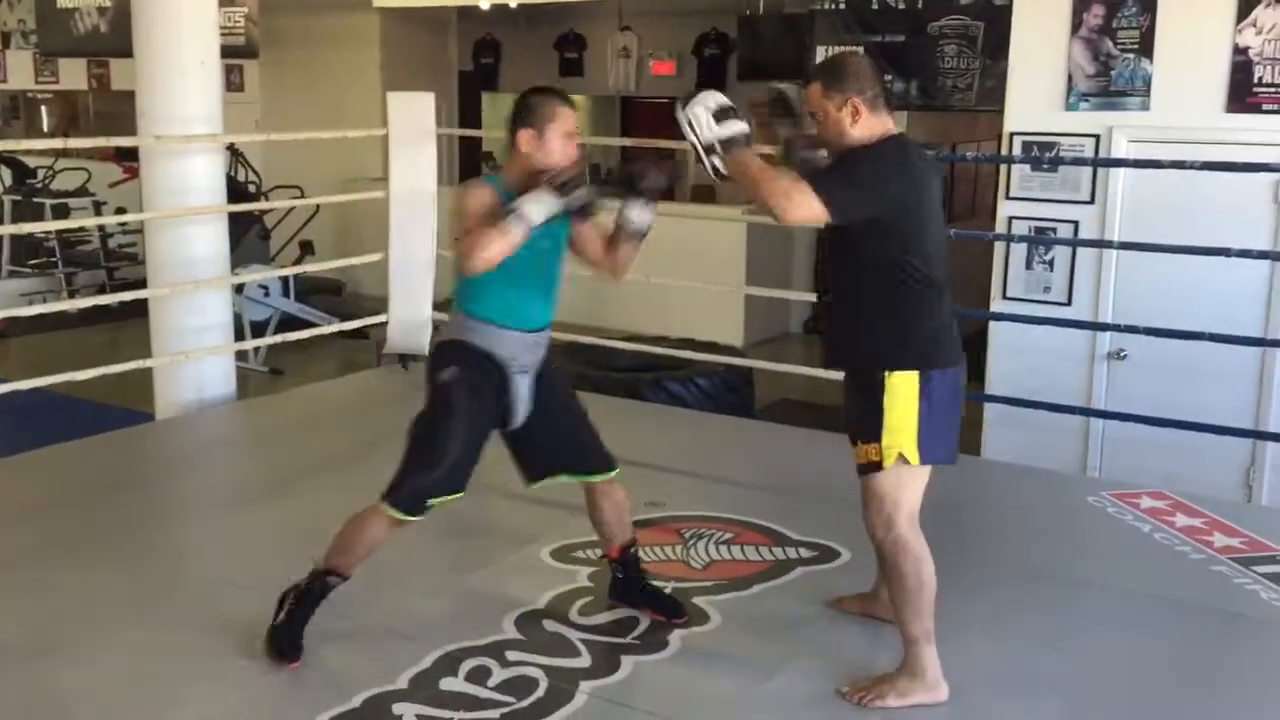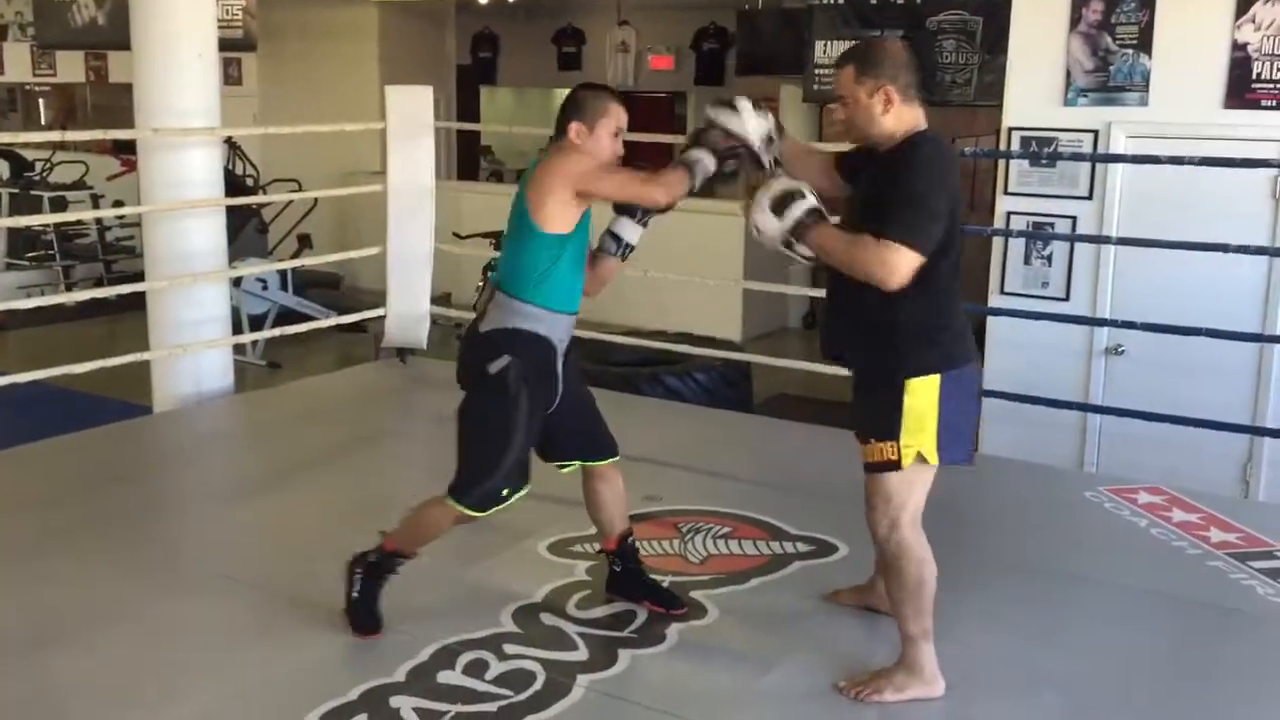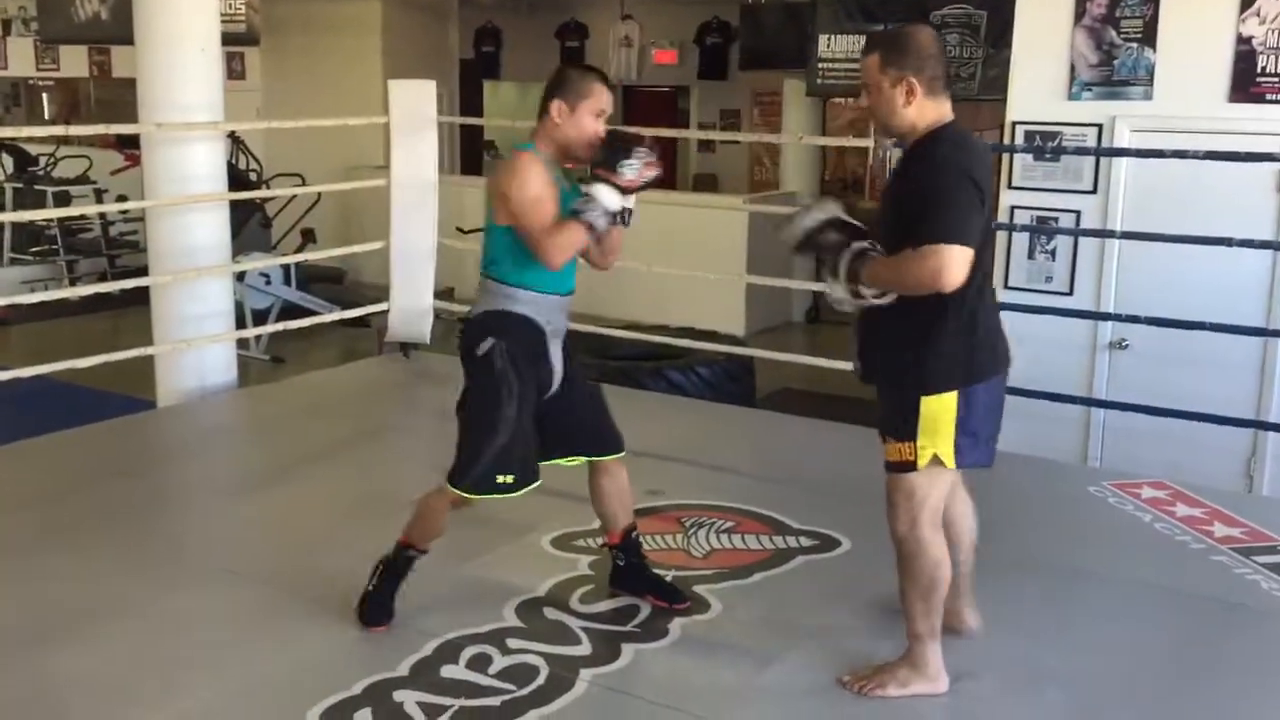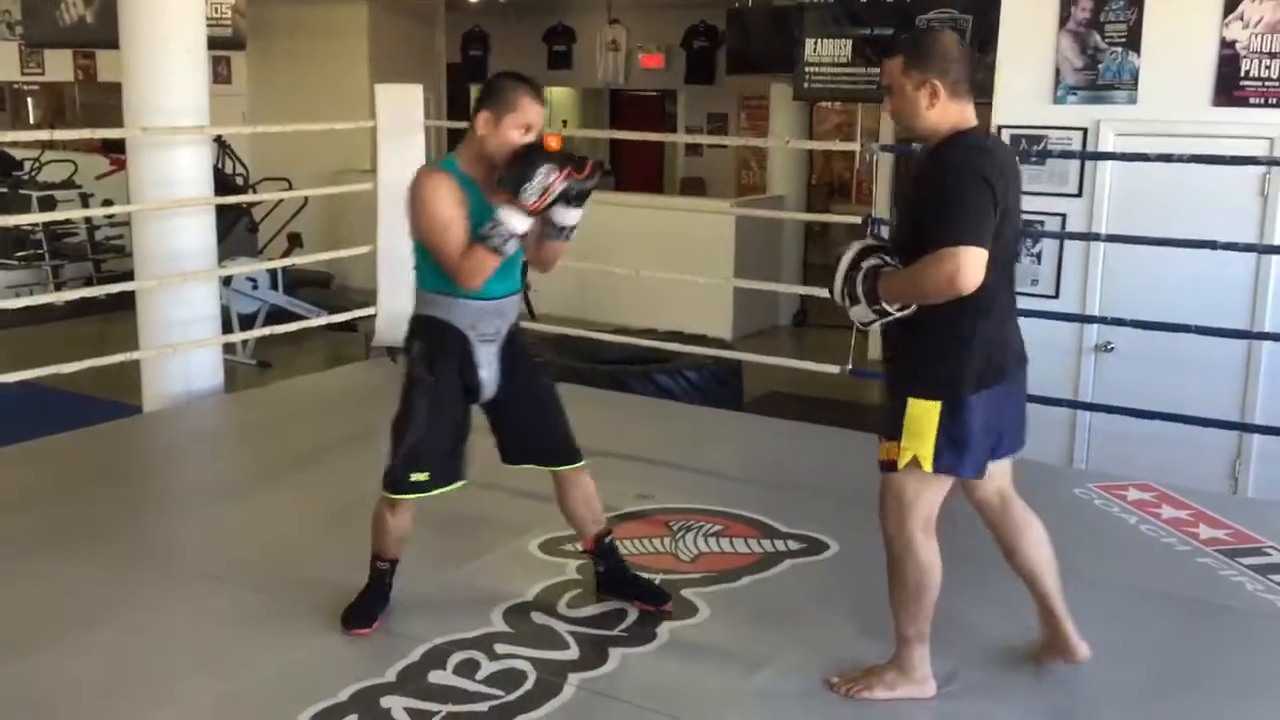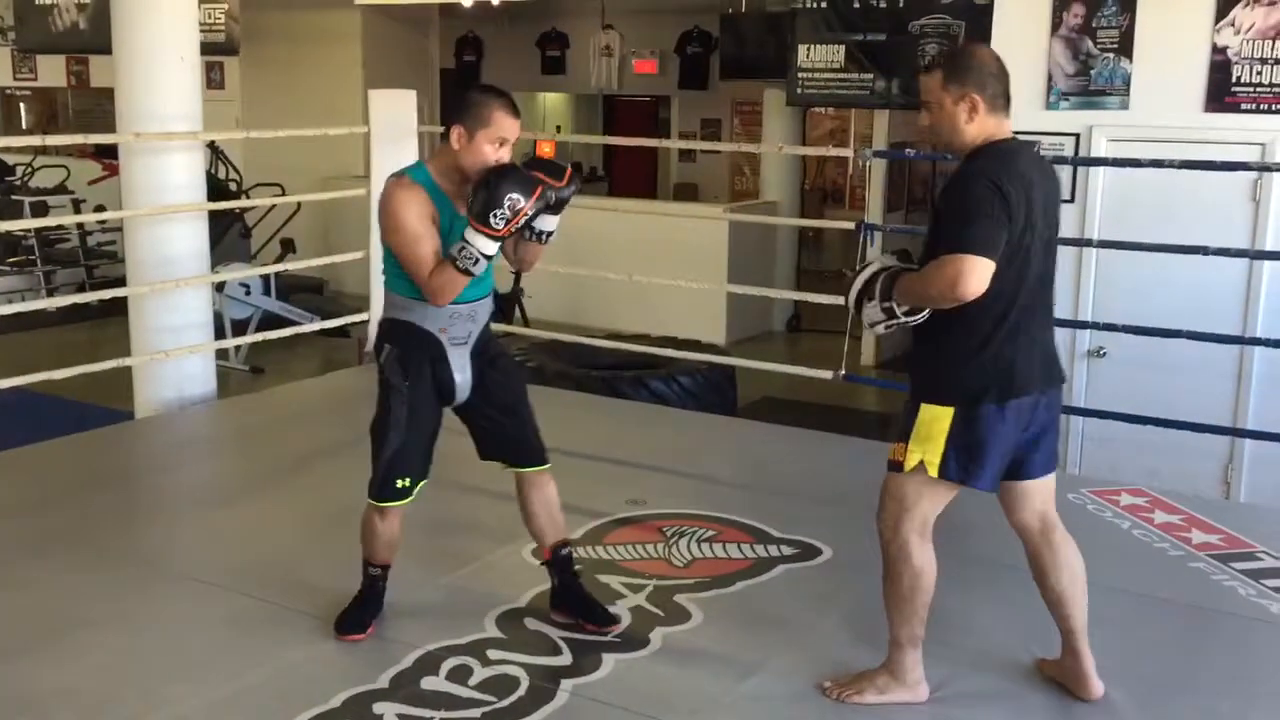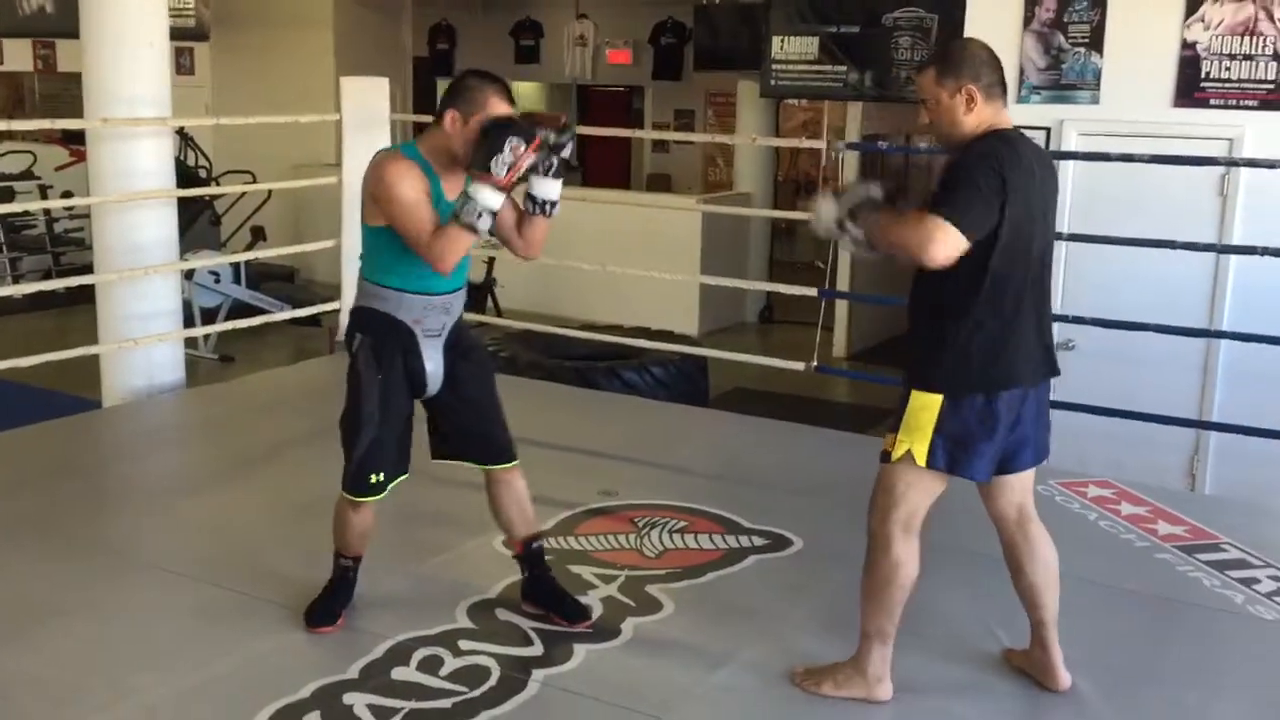
dt=0.2s
person 1, frame 1
left shoulder: (883, 166)
right shoulder: (899, 160)
left elbow: (792, 204)
right elbow: (823, 194)
left wrist: (725, 145)
right wrist: (793, 144)
left hip: (904, 366)
right hip: (912, 356)
left knee: (891, 517)
right knee: (892, 495)
left ankle: (923, 670)
right ankle: (891, 595)
person 1, frame 2
left shoulder: (925, 165)
right shoulder: (886, 156)
left elbow: (891, 268)
right elbow: (825, 174)
left wrist: (805, 228)
left hip: (920, 369)
right hip: (891, 360)
left knee: (893, 514)
right knee: (892, 497)
left ankle: (919, 666)
right ankle: (886, 587)
person 1, frame 3
left shoulder: (948, 161)
right shoulder: (932, 150)
left elbow: (944, 269)
left wrist: (860, 268)
right wrist: (845, 232)
left hip: (943, 368)
right hip: (935, 358)
left knee: (913, 513)
right knee: (941, 492)
left ankle: (923, 664)
right ankle: (957, 602)
person 1, frame 4
left shoulder: (960, 165)
right shoulder: (981, 152)
left elbow: (961, 272)
left wrist: (880, 284)
right wrist: (889, 264)
left hip: (946, 375)
right hip: (987, 366)
left knee: (905, 516)
right knee: (995, 497)
left ankle: (911, 667)
right ankle: (1061, 631)
person 1, frame 5
left shoulder: (983, 177)
right shoulder: (1033, 169)
left elbow: (964, 280)
left wrist: (895, 289)
right wrist: (917, 283)
left hip: (969, 389)
right hip: (1028, 378)
left knee: (902, 521)
right knee: (1039, 521)
left ankle: (903, 672)
right ankle: (1079, 663)
person 1, frame 6
left shoulder: (984, 161)
right shoulder: (1032, 161)
left elbow: (935, 246)
left wrist: (866, 219)
right wrist: (889, 219)
left hip: (962, 379)
right hip: (1021, 371)
left knee: (894, 515)
right knee: (1016, 512)
left ankle: (869, 669)
right ankle: (1047, 654)
person 2, frame 1
left shoulder: (564, 204)
right shoulder: (481, 196)
left elbow: (613, 264)
right elbow: (471, 261)
left wrist: (638, 207)
right wrist: (537, 203)
left hip: (529, 366)
right hip: (471, 365)
left knee: (600, 473)
right knee: (407, 502)
left ankle: (628, 580)
right ankle: (302, 600)
person 2, frame 2
left shoulder: (575, 193)
right shoulder: (568, 169)
left elbow: (586, 285)
right elbow: (658, 189)
left wrist: (628, 222)
right wrist: (705, 155)
left hip: (542, 349)
right hip: (514, 352)
left knee: (601, 460)
right knee: (474, 496)
left ankle: (625, 574)
right ankle: (374, 564)
person 2, frame 3
left shoulder: (565, 174)
right shoulder: (522, 168)
left elbow: (603, 258)
right elbow: (553, 254)
left wrist: (617, 191)
right wrist: (607, 189)
left hip: (546, 337)
right hip: (505, 337)
left knee: (607, 452)
right knee: (473, 480)
left ankle: (628, 565)
right ankle: (393, 568)
person 2, frame 4
left shoulder: (516, 175)
right shoulder: (436, 184)
left elbow: (545, 261)
right elbow: (468, 276)
left wrist: (562, 202)
right wrist: (517, 210)
left hip: (503, 338)
right hip: (446, 341)
left knee: (565, 459)
right knee: (407, 482)
left ankle: (610, 569)
right ankle: (379, 583)
person 2, frame 5
left shoulder: (489, 183)
right shoulder: (406, 194)
left elbow: (522, 262)
right elbow: (437, 291)
left wrist: (543, 210)
right wrist: (486, 227)
left hip: (476, 340)
right hip: (415, 344)
left knee: (533, 462)
right knee: (391, 488)
left ankle: (565, 586)
right ankle: (372, 589)
person 2, frame 6
left shoulder: (475, 169)
right shoulder: (394, 169)
left elbow: (528, 247)
right elbow: (441, 256)
left wrist: (544, 172)
right wrist: (492, 181)
left hip: (448, 332)
right hip: (387, 335)
left knee: (501, 459)
right knee: (365, 480)
left ankle: (536, 580)
right ankle: (343, 581)
